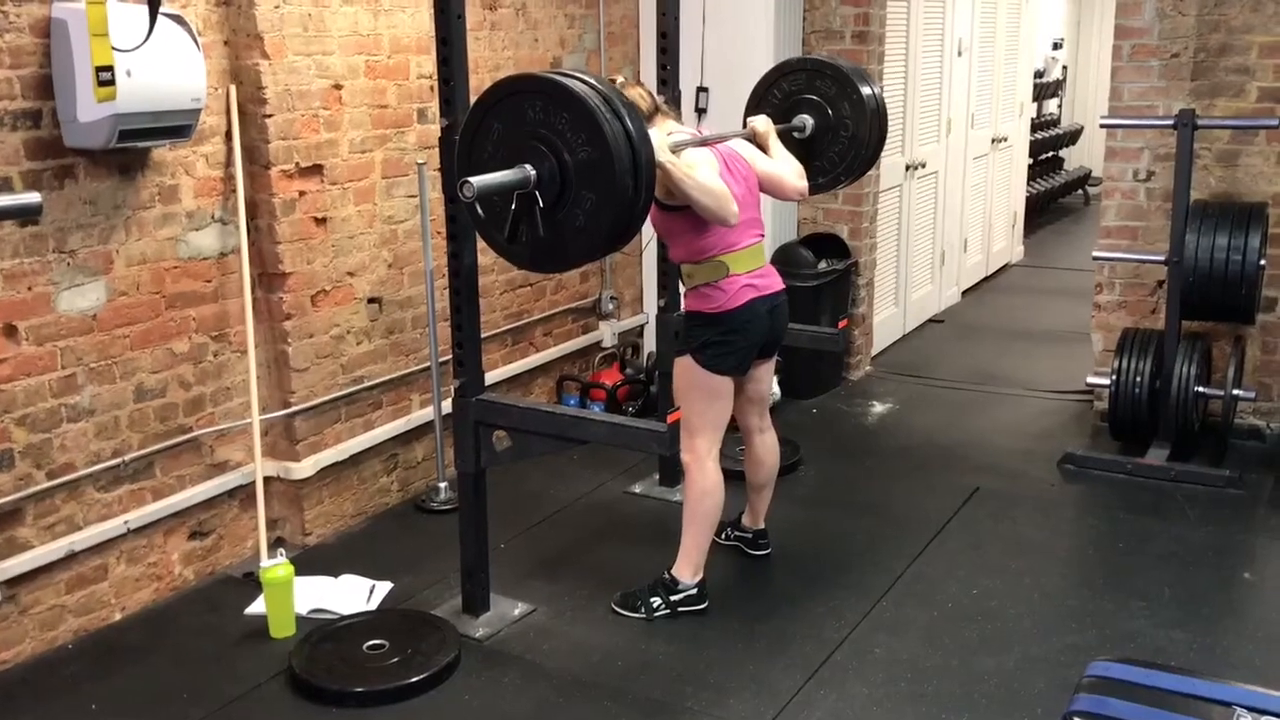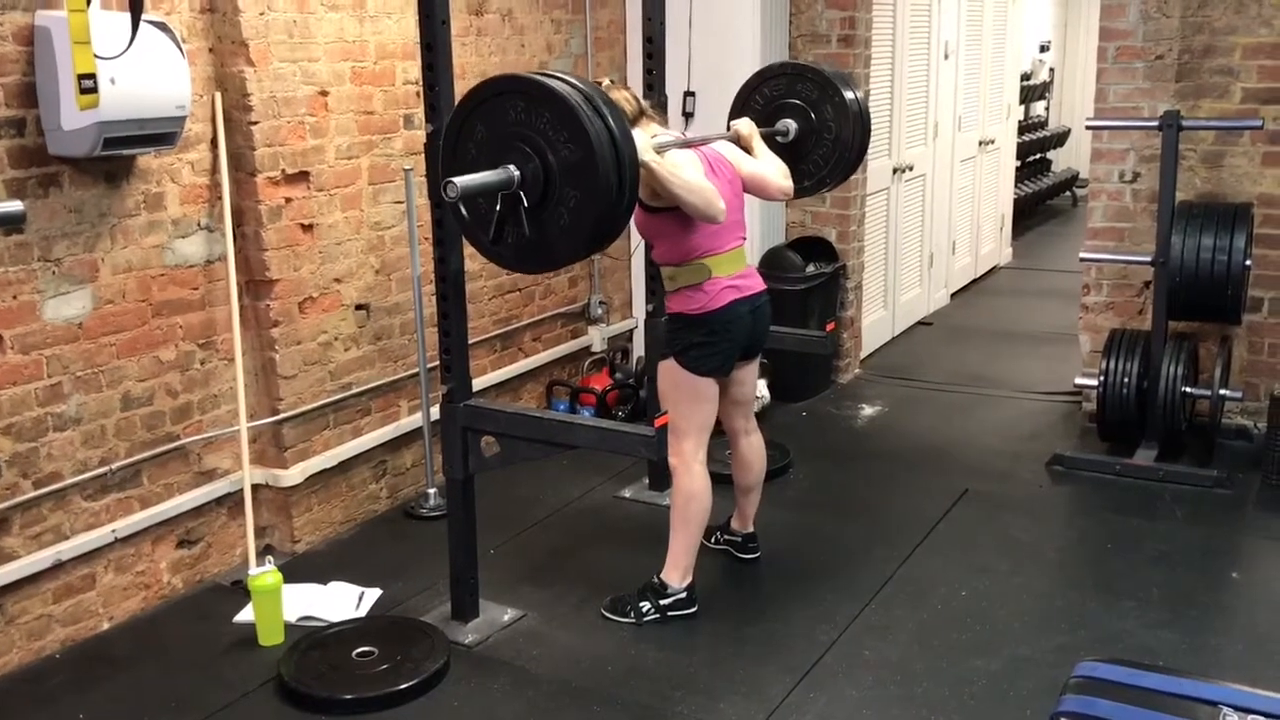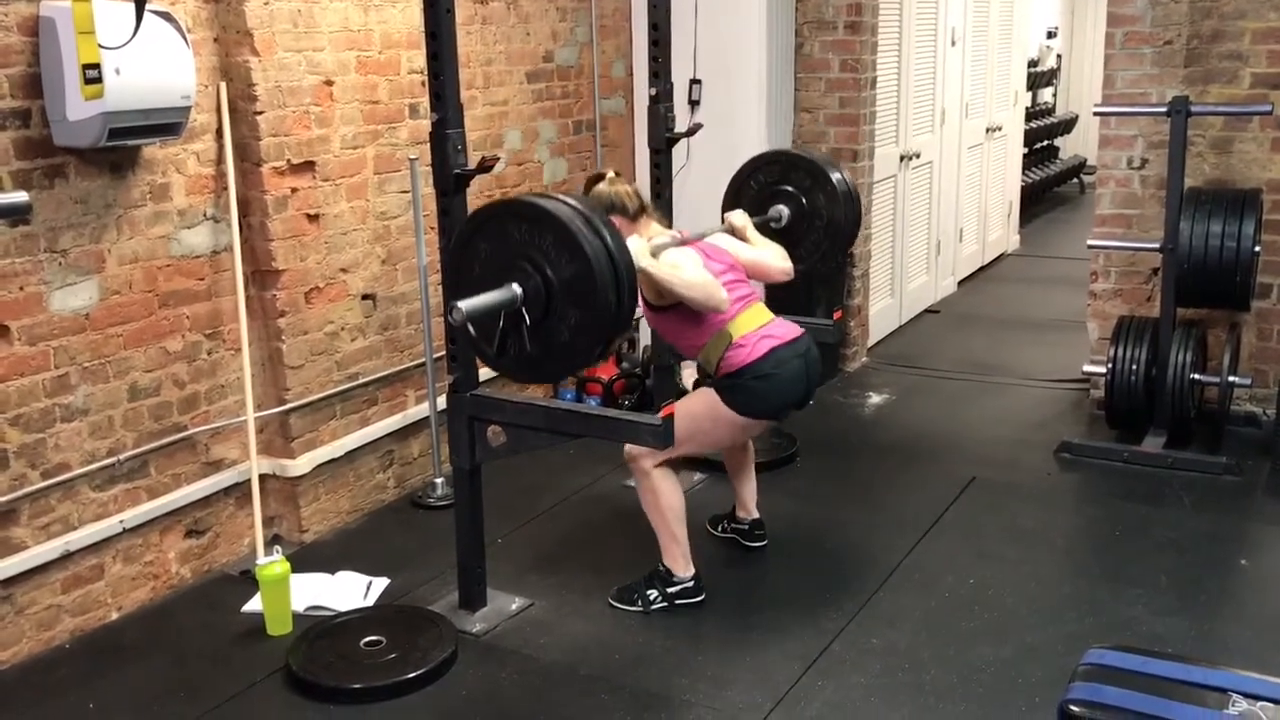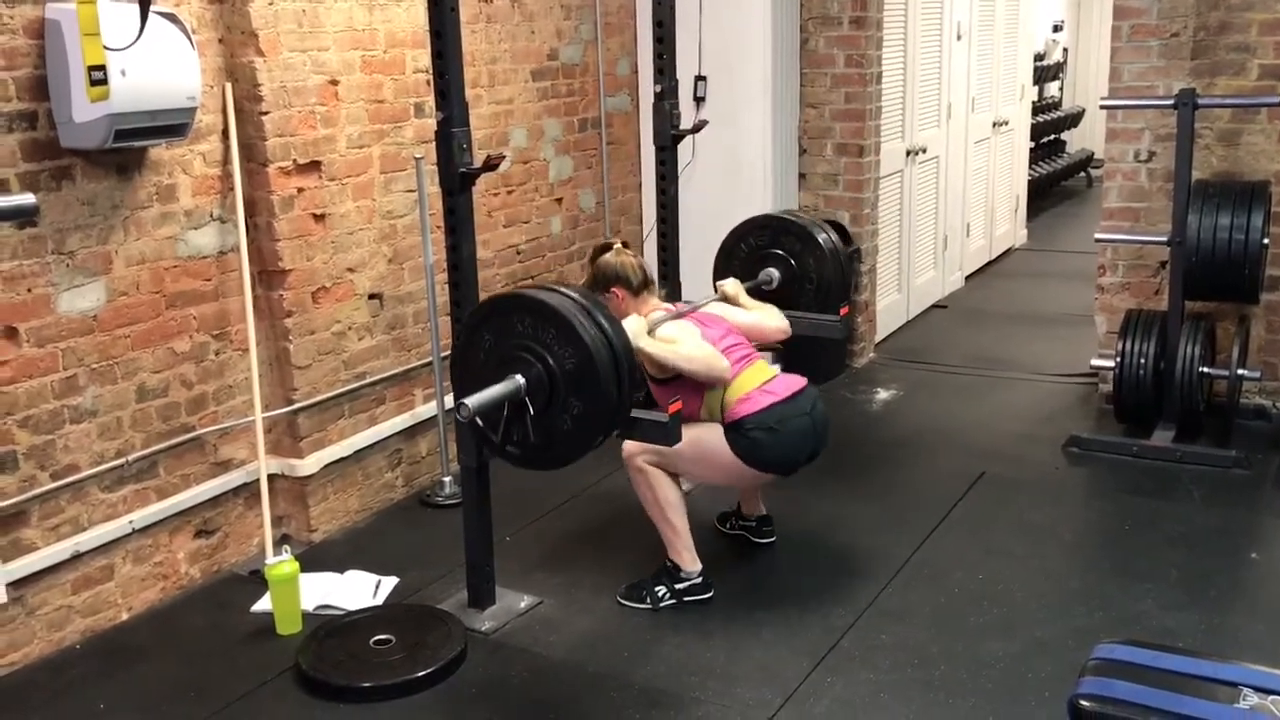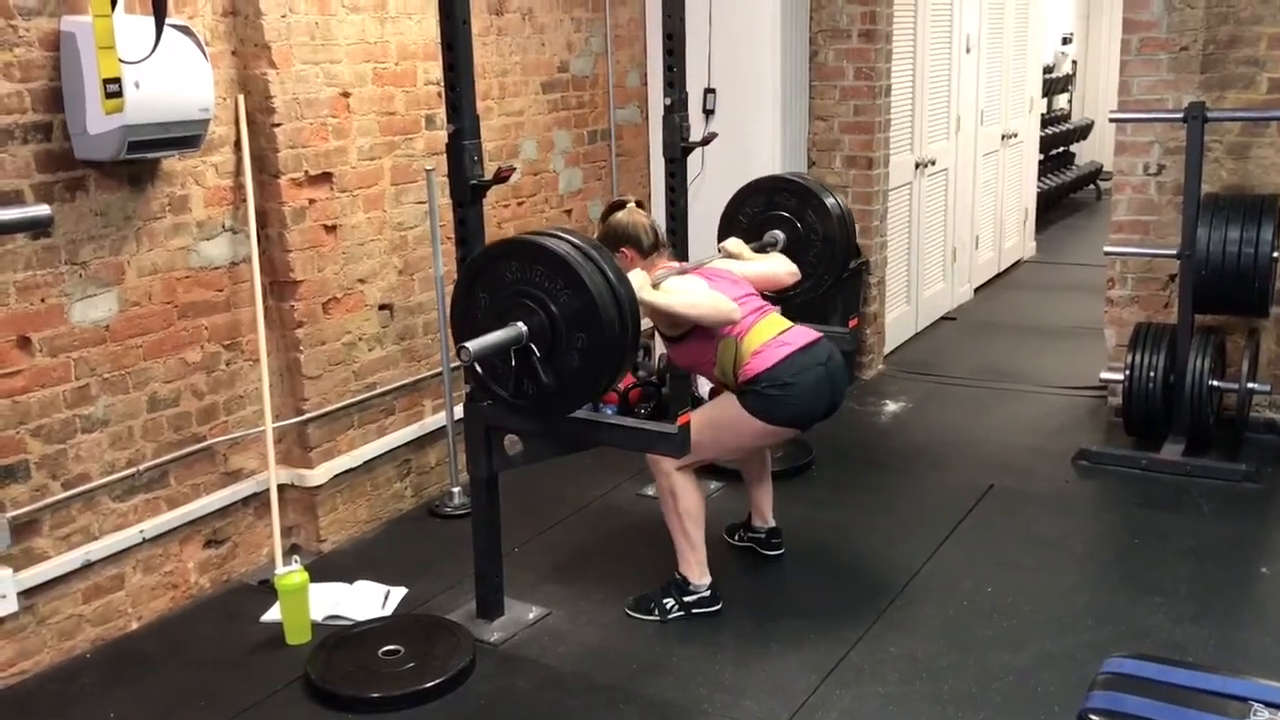
dt=1s
person 1, frame 1
left shoulder: (677, 160)
right shoulder: (730, 143)
left elbow: (726, 211)
right elbow: (797, 185)
left wrist: (663, 160)
right wrist: (769, 137)
left hip: (722, 314)
right hip: (769, 299)
left knee: (699, 450)
right knee: (756, 422)
left ankle: (684, 584)
right ankle: (753, 527)
person 1, frame 2
left shoulder: (659, 165)
right shoulder: (715, 147)
left elbow: (712, 207)
right elbow: (782, 185)
left wrist: (647, 160)
right wrist: (753, 139)
left hip: (704, 316)
right hip: (751, 301)
left knee: (686, 453)
right knee: (741, 425)
left ankle: (674, 587)
right ankle: (742, 531)
person 1, frame 3
left shoulder: (660, 260)
right shoulder: (708, 240)
left elbow: (716, 298)
right elbow: (783, 268)
left wrist: (644, 265)
right wrist: (747, 229)
left hip: (765, 375)
right hip: (799, 355)
left knee: (645, 453)
right knee: (724, 416)
left ankle: (679, 579)
right ankle: (747, 519)
person 1, frame 4
left shoulder: (657, 332)
right shoulder: (704, 309)
left elbow: (718, 369)
right elbow: (780, 327)
left wrist: (641, 344)
right wrist: (739, 296)
left hip: (775, 436)
right hip: (809, 414)
left knee: (640, 453)
right knee: (713, 422)
left ankle: (687, 575)
right ankle: (754, 517)
person 1, frame 5
left shoulder: (664, 289)
right shoulder: (711, 267)
left elbow: (725, 311)
right elbow: (788, 272)
left wrist: (645, 297)
right wrist: (744, 253)
left hip: (790, 384)
right hip: (825, 364)
left knee: (667, 454)
right knee: (742, 421)
left ankle: (695, 587)
right ankle: (763, 528)
